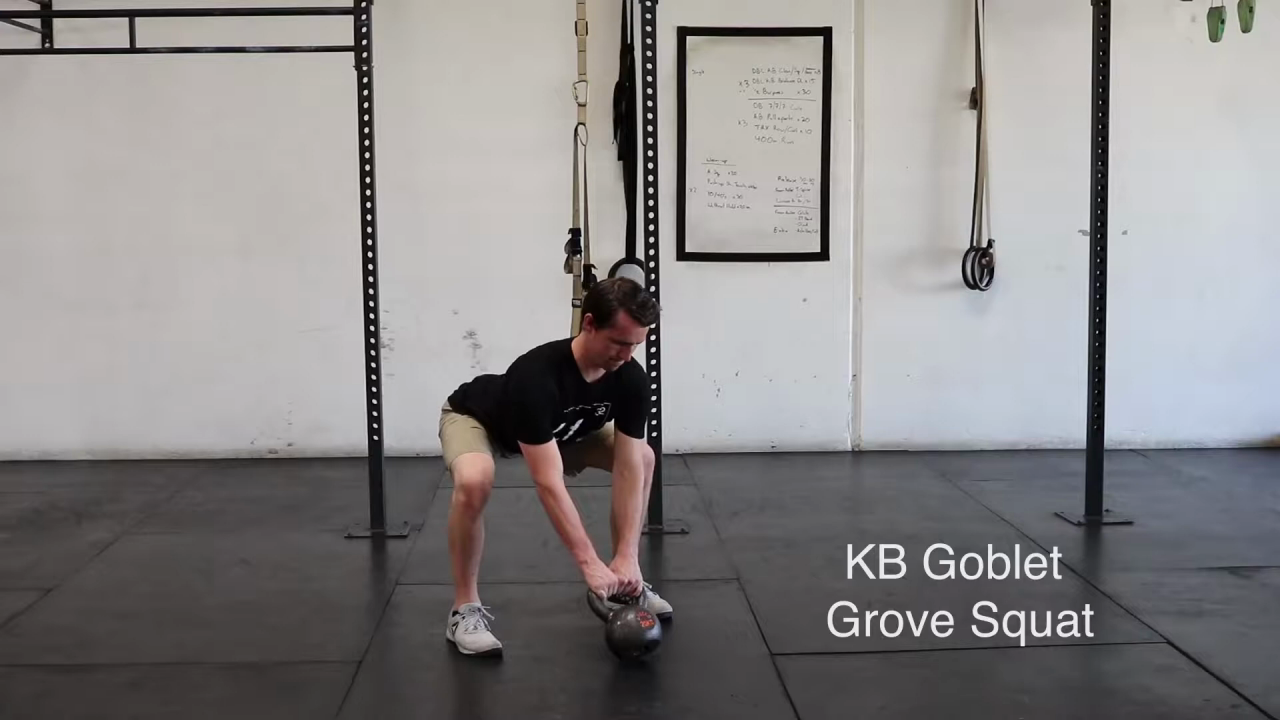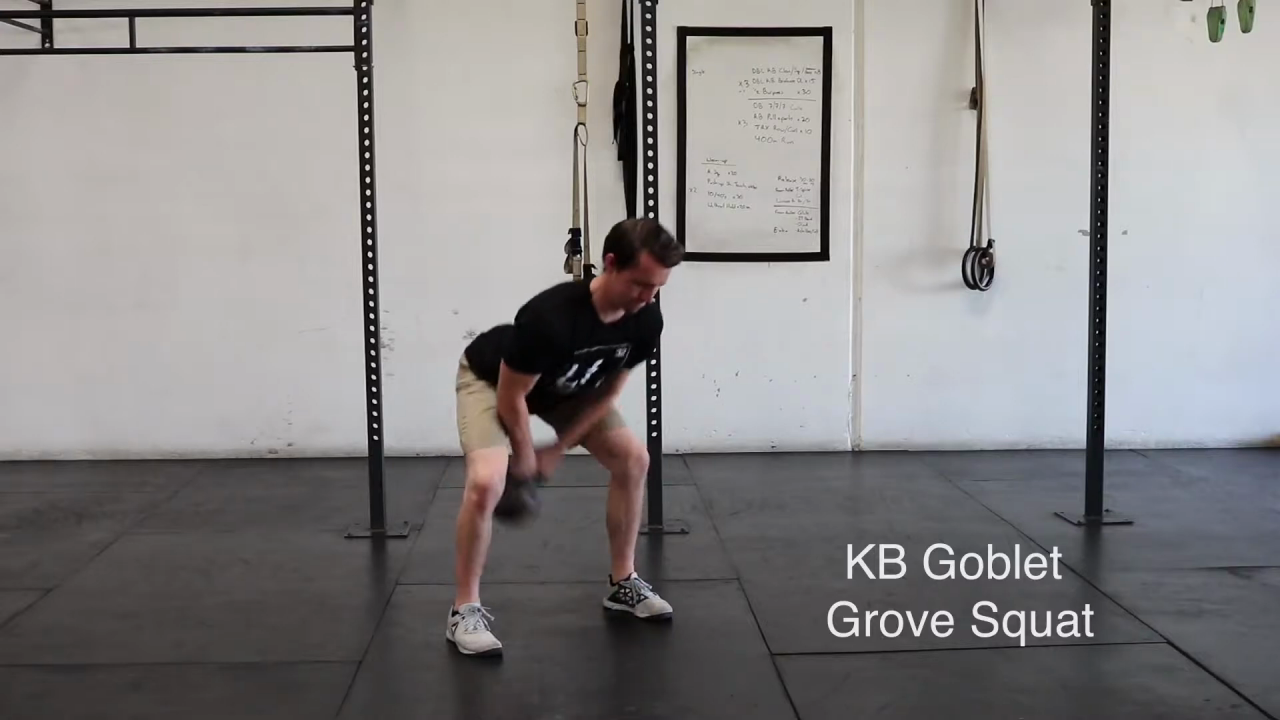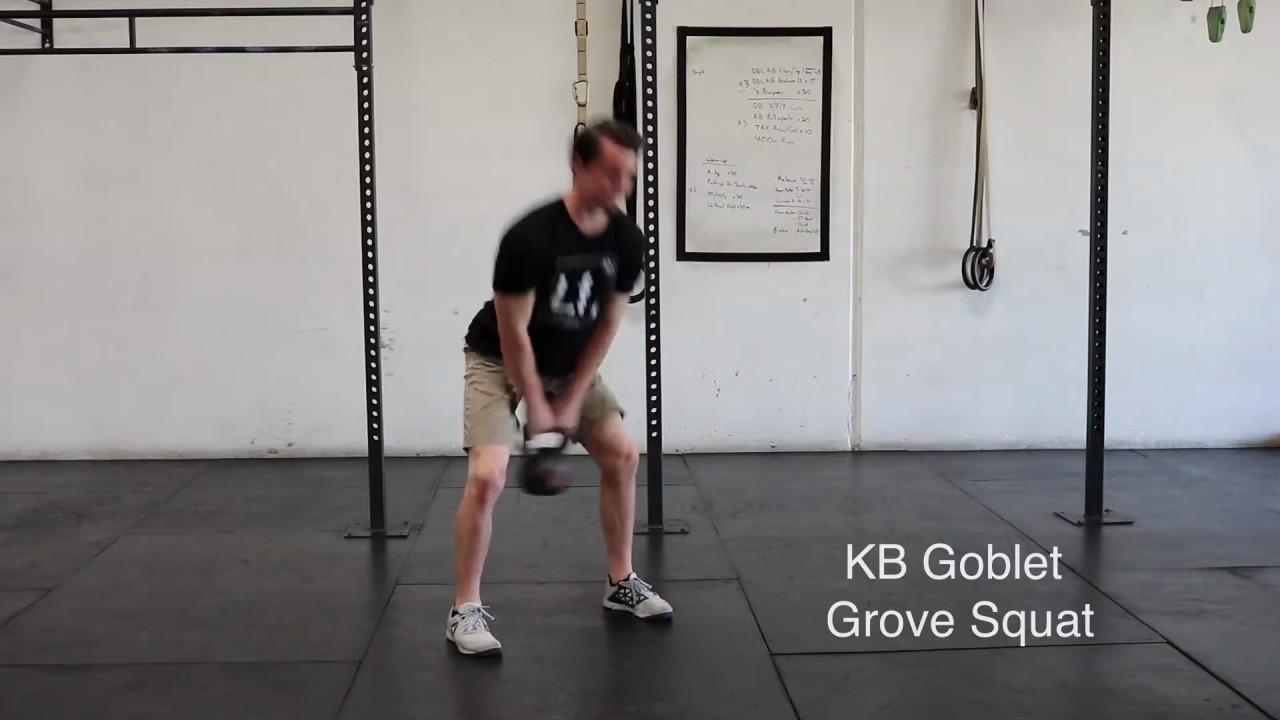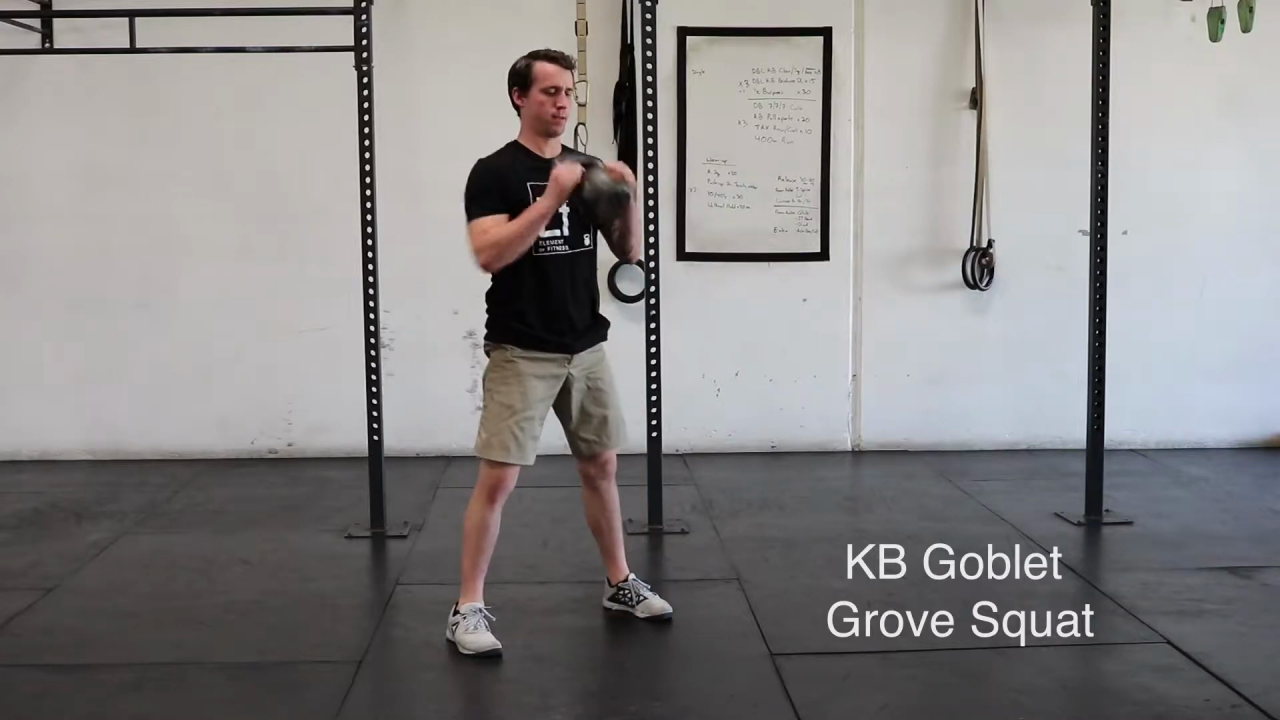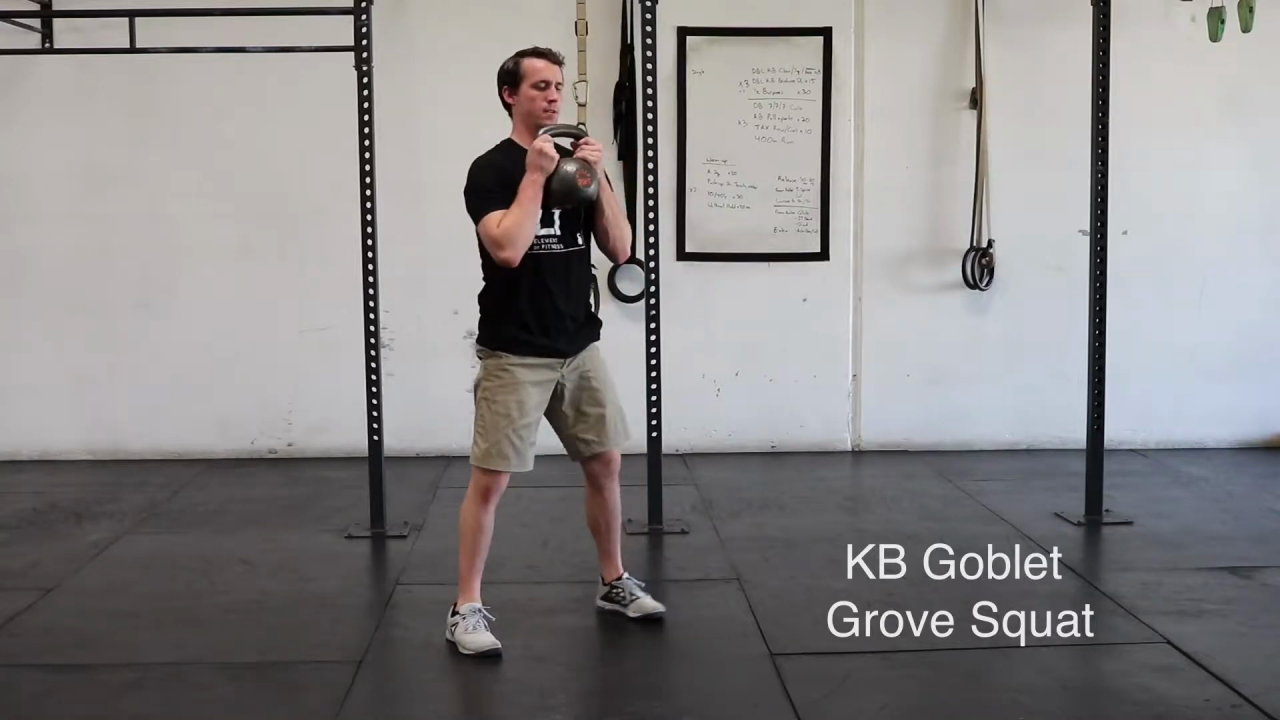
dt=0.5s
person 1, frame 1
left shoulder: (630, 379)
right shoulder: (535, 377)
left elbow: (629, 468)
right elbow: (550, 484)
left wrist: (626, 557)
right wrist: (590, 564)
right hip: (474, 417)
left knee: (644, 459)
right knee: (473, 482)
left ankle: (625, 580)
right ankle: (466, 609)
person 1, frame 2
left shoulder: (646, 322)
right shoulder: (549, 315)
left elbow: (609, 390)
right elbow: (510, 398)
left wrist: (558, 450)
right wrist: (524, 455)
left hip: (569, 385)
right hip: (489, 379)
left knee: (634, 459)
right knee: (487, 482)
left ankle: (623, 581)
right ankle: (466, 609)
person 1, frame 3
left shoulder: (625, 239)
right shoulder: (531, 238)
left elbow: (606, 325)
right elbow: (514, 335)
left wrist: (573, 402)
right wrist: (534, 406)
left hip: (567, 361)
right hip: (498, 359)
left knee: (623, 457)
right knee: (487, 477)
left ankle: (621, 583)
right ankle: (465, 608)
person 1, frame 4
left shoulder: (587, 166)
right shoulder: (495, 171)
left elbow: (629, 251)
right elbow: (489, 256)
left wrist: (625, 199)
right wrist: (549, 200)
left hip: (586, 346)
right hip: (521, 353)
left knee: (602, 467)
right knee: (497, 480)
left ankle: (620, 582)
right ankle: (468, 608)
person 1, frame 5
left shoulder: (580, 164)
right shoulder: (491, 170)
left elbow: (620, 250)
right elbow: (507, 250)
left wrist: (597, 176)
right wrist: (535, 174)
left hip: (578, 348)
right hip: (514, 354)
left knee: (605, 465)
right knee: (490, 481)
left ankle: (614, 582)
right ankle: (466, 608)
